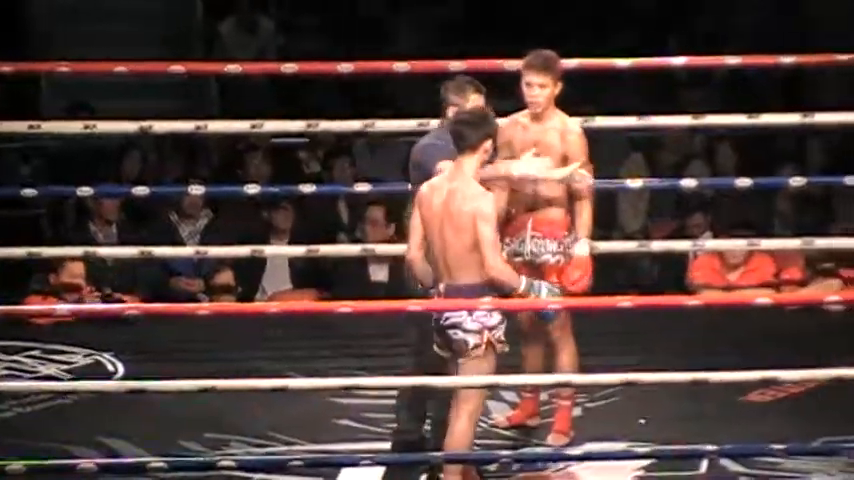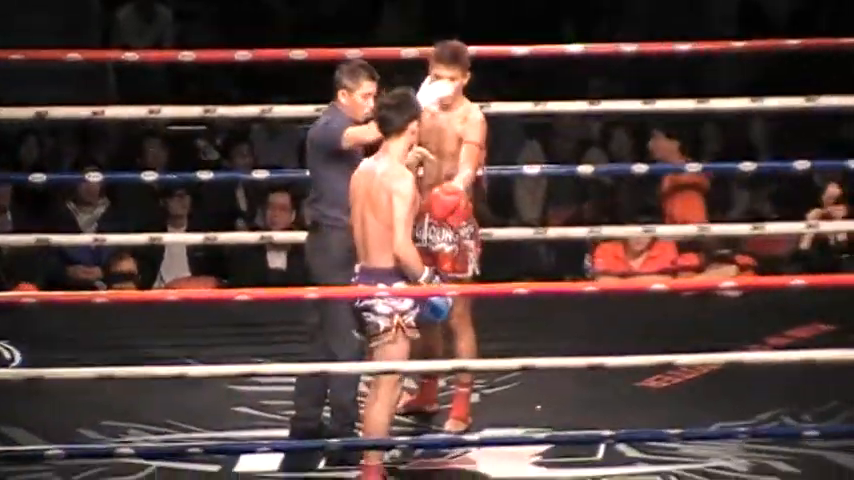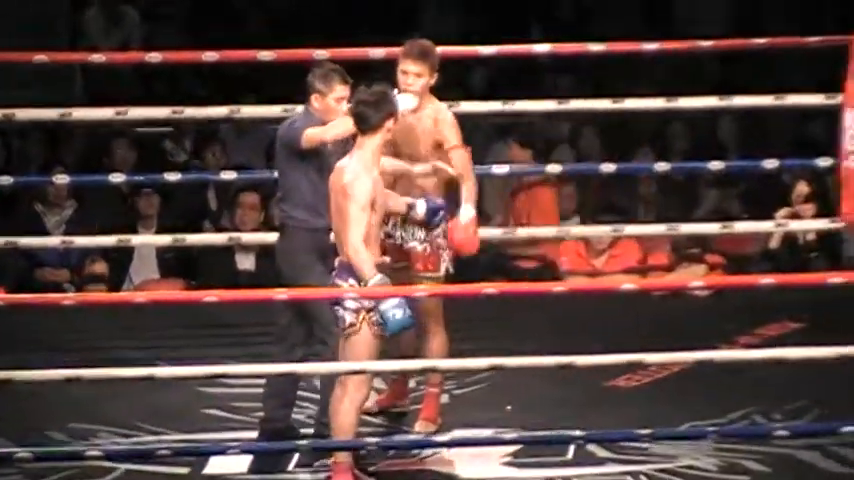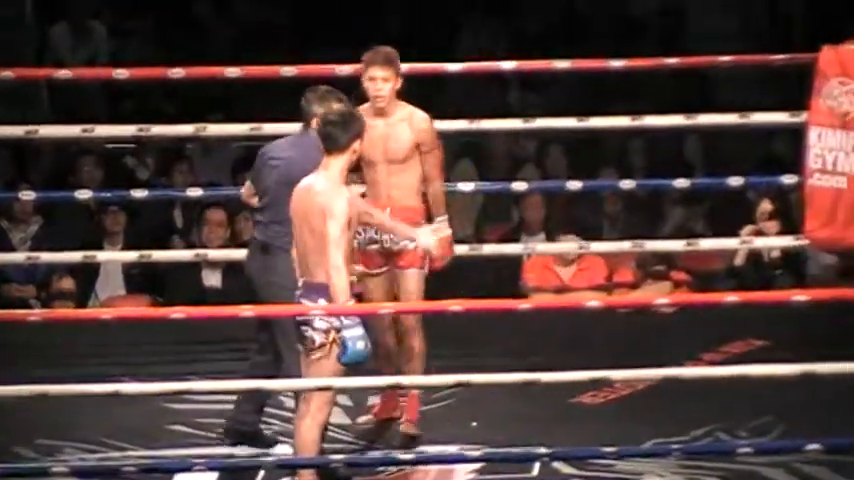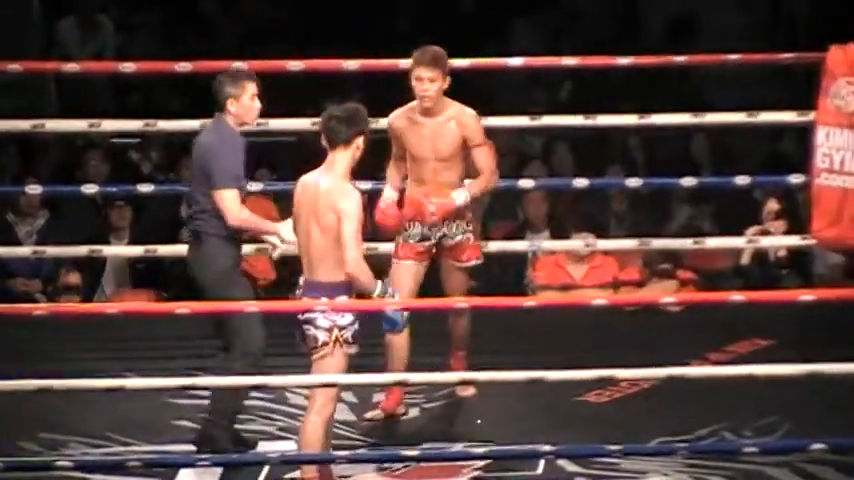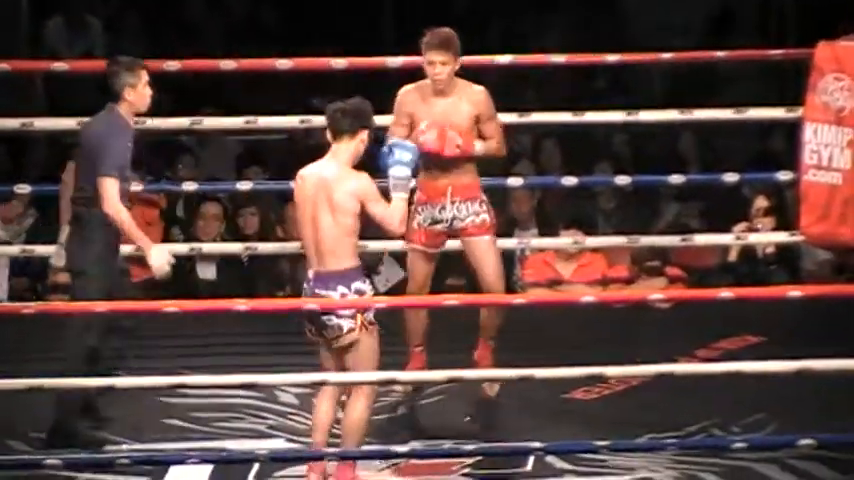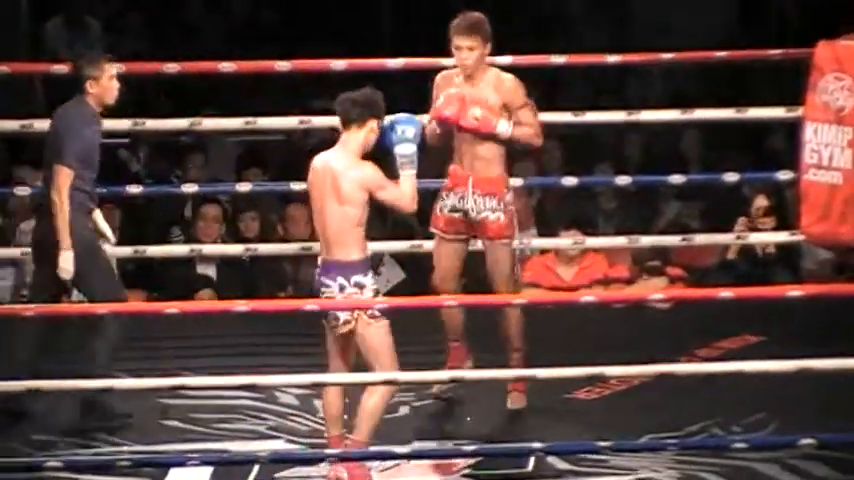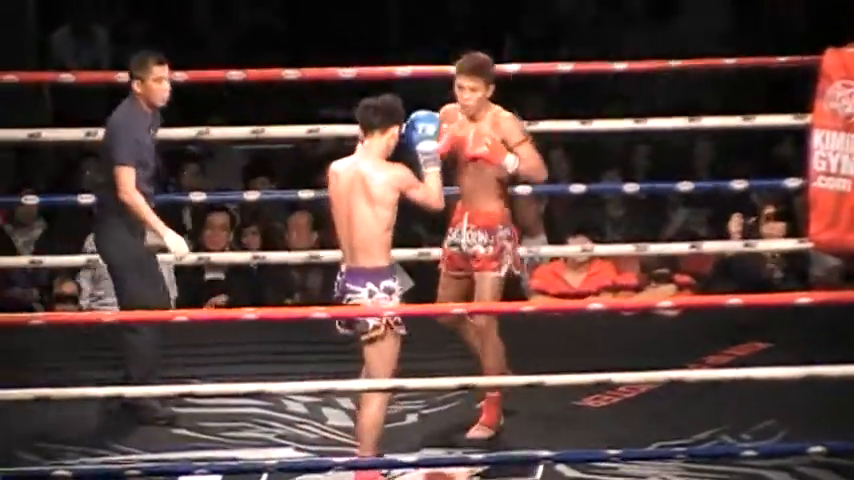
dt=0.5s
person 1, frame 1
left shoulder: (461, 143)
right shoulder: (430, 148)
left knee: (428, 351)
right knee: (435, 352)
left ankle: (409, 436)
right ankle: (441, 443)
person 1, frame 2
left shoulder: (348, 130)
right shoulder: (326, 129)
right elbow: (367, 135)
left hip: (343, 240)
right hip: (332, 241)
left knee: (327, 336)
right knee: (345, 340)
left ankle: (307, 422)
right ankle: (343, 437)
person 1, frame 3
left shoulder: (334, 137)
right shoulder: (296, 131)
right elbow: (325, 135)
left hip: (317, 242)
right hip: (300, 245)
left knee: (298, 339)
right knee: (332, 335)
left ankle: (274, 424)
right ankle: (332, 431)
person 1, frame 4
left shoulder: (271, 150)
right shoulder: (312, 161)
left elbow: (248, 195)
right elbow: (360, 210)
right wrist: (411, 234)
left hip: (263, 257)
right hip: (278, 263)
left knee: (269, 346)
right knee: (298, 355)
left ankle: (242, 423)
person 1, frame 5
left shoulder: (215, 135)
right shoulder: (221, 144)
right elbow: (233, 215)
left wrist: (267, 228)
right wrist: (279, 229)
left hip: (214, 249)
right hip: (214, 252)
left knee: (238, 343)
right knee: (250, 342)
left ankle: (217, 430)
right ankle: (214, 432)
person 1, frame 6
left shoulder: (104, 124)
right shoulder: (113, 134)
left elbow: (71, 175)
right elbow: (111, 205)
left wrist: (67, 227)
right wrist: (149, 249)
left hip: (94, 237)
right hip: (96, 240)
left knee: (105, 319)
right knee: (85, 332)
left ankle: (83, 396)
right ankle: (65, 424)
person 1, frame 7
left shoulder: (74, 116)
right shoulder: (79, 125)
right elbow: (61, 190)
left wrist: (98, 218)
right wrist: (66, 249)
left hip: (50, 226)
right hip: (65, 227)
right knee: (112, 306)
right ankle: (89, 401)
person 1, frame 8
left shoulder: (148, 116)
right shoulder: (127, 122)
right elbow: (126, 190)
left wrist: (155, 228)
right wrist: (165, 233)
left hip: (128, 224)
right hip: (117, 226)
left knee: (156, 302)
right knee: (143, 310)
left ankle: (138, 385)
right ankle: (139, 397)
person 2, frame 1
left shoulder: (570, 132)
right shoulder: (509, 128)
left elbow: (583, 193)
right elbow: (500, 185)
left wrist: (582, 246)
left hip: (555, 235)
right hip: (517, 232)
left knee: (558, 329)
right knee: (526, 326)
left ankle: (564, 418)
right ankle: (529, 404)
person 2, frame 2
left shoulder: (472, 119)
right shoulder: (423, 113)
left elbow: (467, 166)
left wrist: (457, 186)
left hip: (455, 225)
right hip: (422, 220)
left knee: (458, 317)
left ankle: (462, 404)
right ankle: (427, 392)
person 2, frame 3
left shoulder: (442, 120)
left elbow: (466, 175)
left wrist: (466, 212)
left hip: (428, 223)
right hip: (396, 218)
left knee: (429, 316)
left ankle: (432, 403)
right ankle: (398, 389)
person 2, frame 4
left shoulder: (418, 122)
left elbow: (434, 179)
left wrist: (441, 226)
left hip: (409, 223)
right hip: (370, 224)
left knee: (409, 319)
right knee: (378, 321)
left ankle: (411, 407)
right ankle: (389, 399)
person 2, frame 5
left shoulder: (465, 119)
right shoulder: (398, 121)
left elbow: (489, 176)
left wrist: (454, 199)
right wrist: (389, 197)
left hip: (455, 220)
right hip: (412, 220)
left knee: (459, 301)
left ankle: (458, 368)
right ankle: (393, 397)
person 2, frame 6
left shoulder: (477, 96)
right shoulder: (408, 97)
left elbow: (498, 145)
left wrist: (471, 146)
right wrist: (416, 144)
left hip: (469, 198)
right hip: (428, 198)
left knee: (495, 289)
right knee: (415, 292)
left ankle: (484, 356)
right ankle: (416, 363)
person 2, frame 7
left shoulder: (506, 84)
right shoulder: (444, 81)
left elbow: (535, 136)
right elbow: (430, 136)
left wrist: (492, 124)
right wrist: (438, 120)
left hip: (492, 190)
right hip: (456, 186)
left knee: (504, 289)
right knee: (443, 282)
left ankle: (517, 375)
right ankle: (457, 358)
person 2, frame 8
left shoulder: (505, 122)
right shoulder: (448, 115)
left elbow: (539, 173)
left wrist: (500, 158)
right wrist: (442, 152)
left hip: (492, 225)
right hip: (461, 221)
left knee: (483, 322)
right knee: (448, 312)
left ankle: (492, 412)
right ankle: (499, 373)
person 3, frame 1
left shoulder: (427, 190)
right shoulder: (481, 198)
left elbow: (414, 255)
right elbow: (494, 268)
right wrist: (532, 289)
left hip: (444, 302)
right hip: (476, 305)
left knee: (462, 397)
right knee: (469, 405)
person 3, frame 2
left shoulder: (363, 170)
right shoulder: (401, 177)
right elbow: (402, 248)
right wrist: (430, 282)
left hip: (365, 281)
right hip: (390, 287)
left knee: (380, 385)
right knee: (387, 391)
person 3, frame 3
left shoulder: (348, 166)
right shoulder: (363, 174)
left elbow: (379, 200)
right elbow: (354, 244)
left wrist: (419, 206)
right wrist: (383, 293)
left hip: (351, 278)
right hip: (361, 282)
left knee: (346, 381)
right knee: (357, 384)
person 3, frame 4
left shoulder: (303, 188)
right shoulder: (337, 195)
right elbow: (336, 265)
right wrist: (350, 322)
left hip: (307, 296)
right hip: (327, 302)
left knee: (310, 401)
right knee: (319, 406)
person 3, frame 5
left shoulder: (305, 184)
right shoulder: (347, 194)
right elbow: (353, 263)
right wrist: (384, 295)
left hip: (308, 294)
right hip: (333, 301)
left knee: (323, 394)
right knee: (323, 403)
person 3, frame 6
left shoulder: (304, 176)
right shoulder: (356, 181)
right elbow: (397, 225)
right wrist: (401, 177)
left hip: (315, 284)
right hip: (347, 287)
left knee: (330, 384)
right knee: (364, 389)
person 3, frame 7
left shoulder: (319, 162)
right shoulder: (362, 172)
right elbow: (408, 203)
right wrist: (407, 155)
left hip: (328, 274)
right hip: (352, 279)
left knee: (338, 372)
right knee: (386, 374)
person 3, frame 8
left shoulder: (336, 170)
right shoulder: (392, 174)
right elbow: (436, 201)
left wrist: (364, 146)
right wrist: (429, 154)
left hip: (347, 279)
right hip: (376, 285)
left knee: (374, 367)
right knee: (379, 386)
left ankle: (364, 452)
right ankle: (365, 471)
